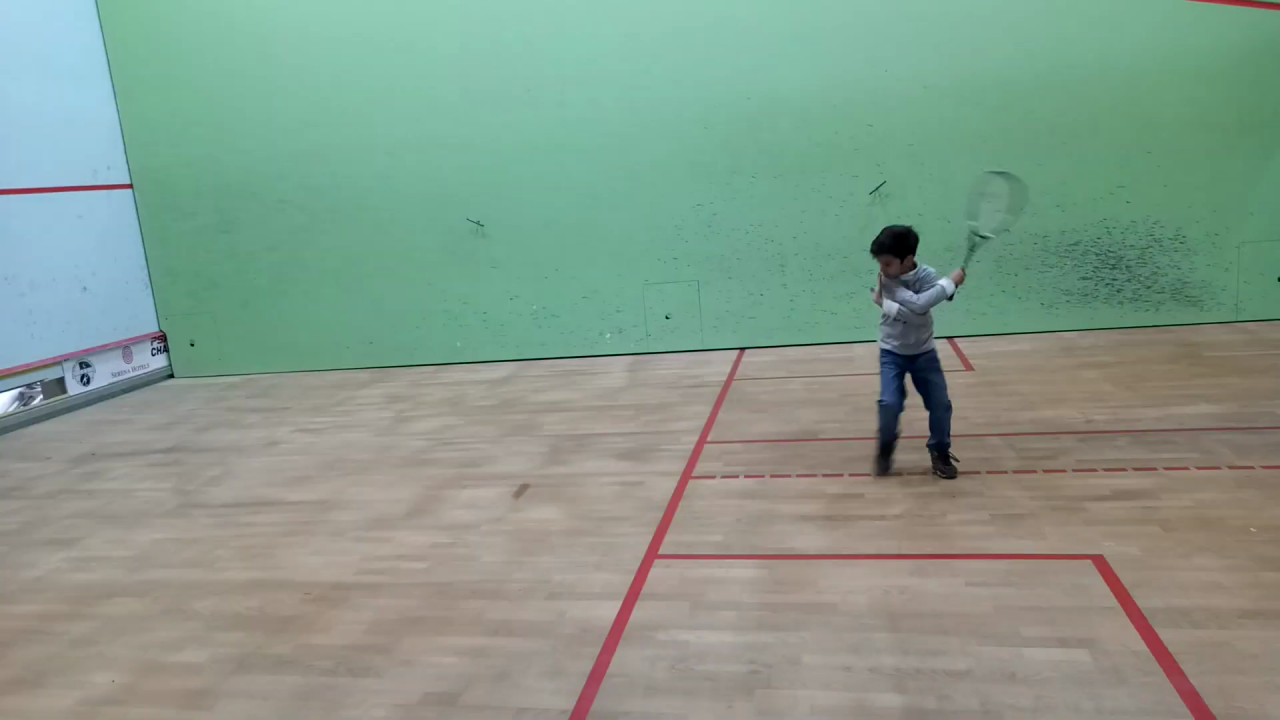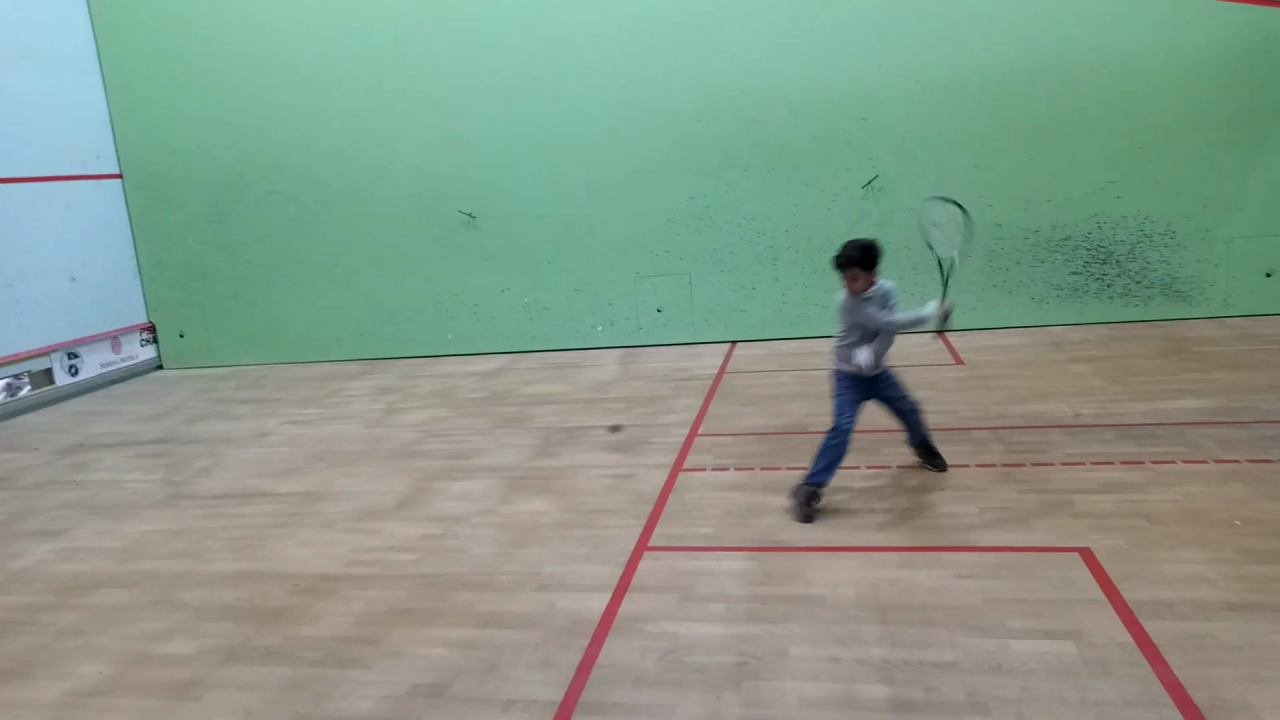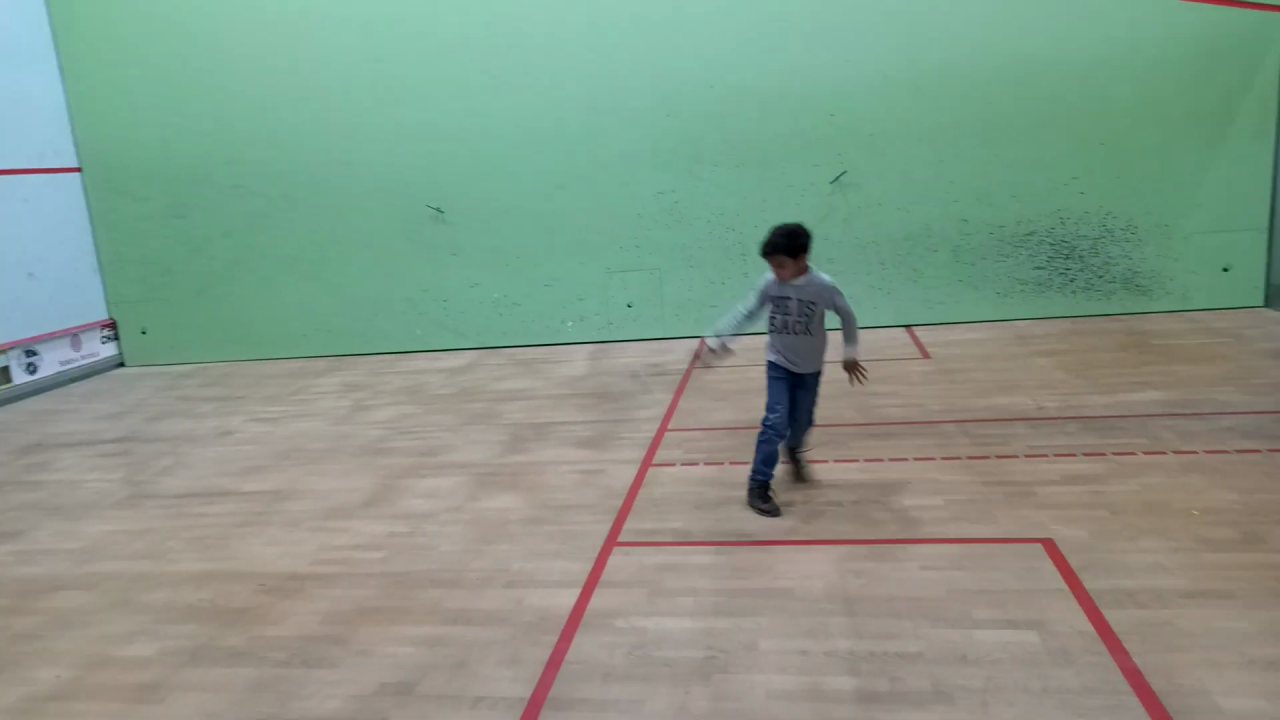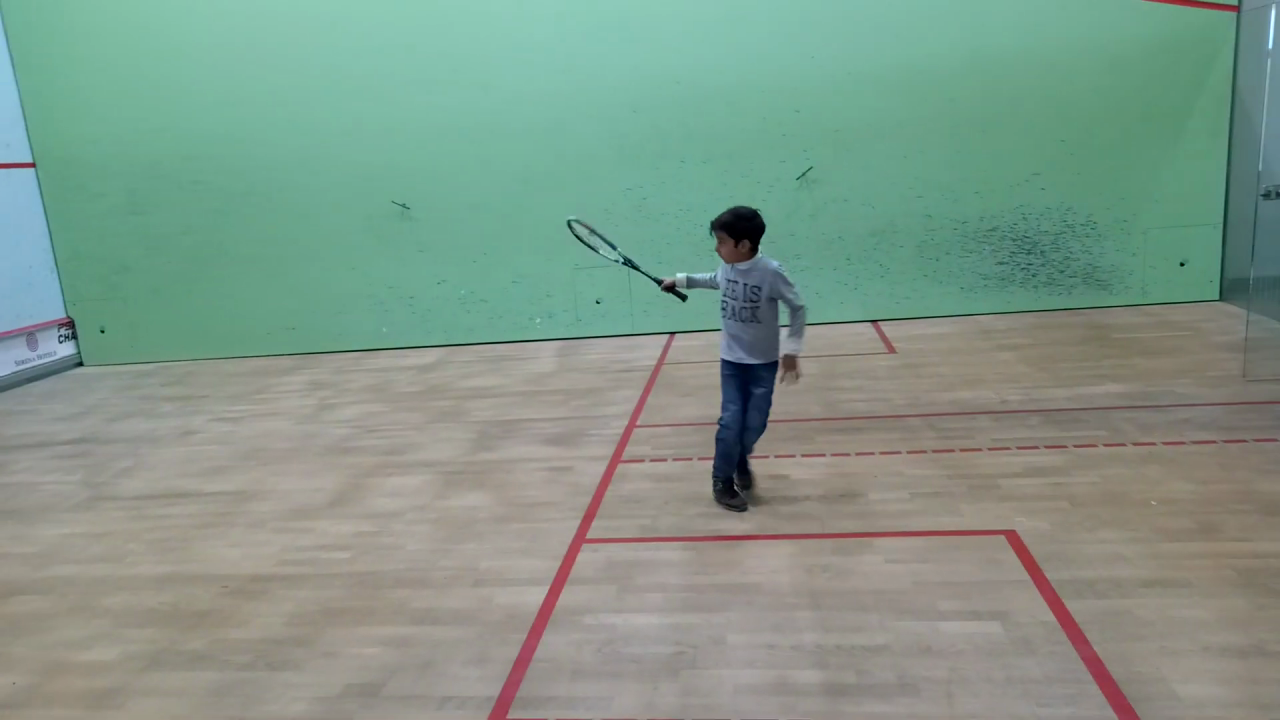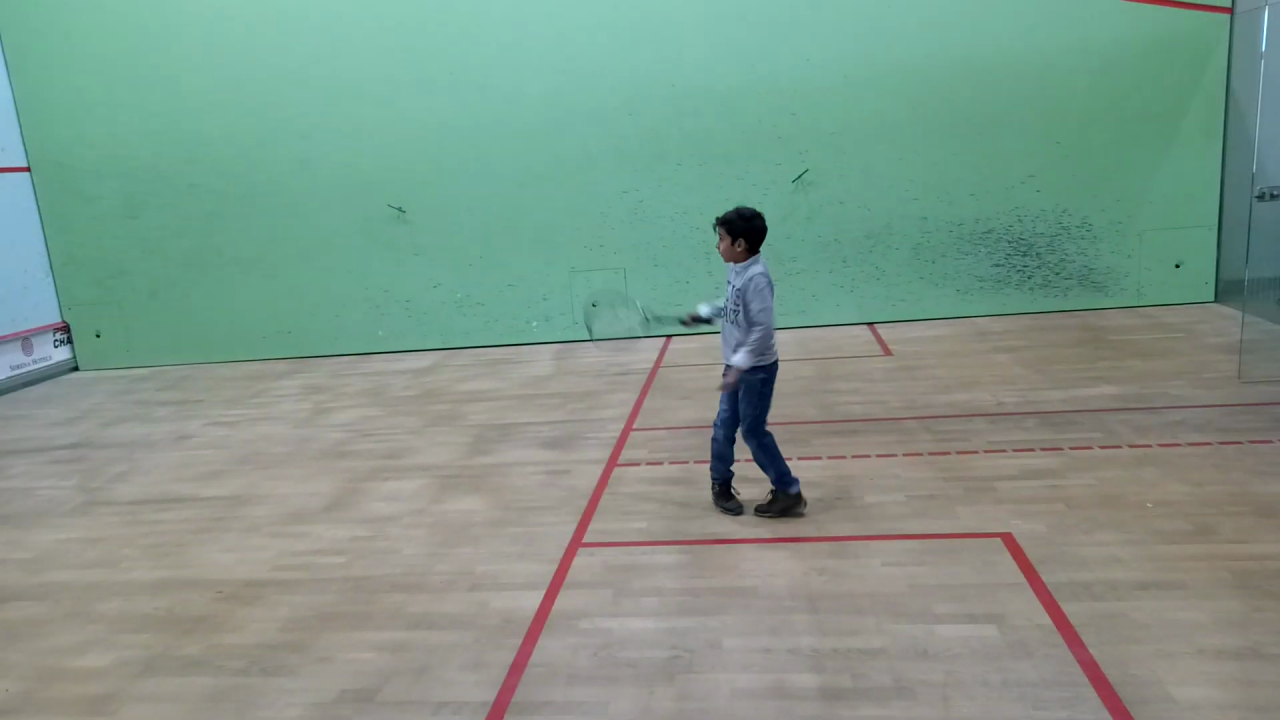
dt=0.2s
person 1, frame 1
left shoulder: (927, 275)
right shoulder: (886, 281)
left elbow: (920, 311)
right elbow: (916, 303)
left wrist: (889, 305)
right wrist: (950, 282)
left hip: (923, 350)
right hip: (893, 351)
left knee: (940, 404)
right knee: (890, 402)
left ankle: (939, 452)
right ankle: (886, 445)
person 1, frame 2
left shoulder: (886, 291)
right shoulder: (846, 301)
left elbow: (886, 337)
right elbow: (893, 323)
left wrist: (864, 359)
right wrist: (932, 312)
left hip: (876, 371)
right hip: (848, 374)
left knee: (910, 413)
right knee: (842, 428)
left ankle: (924, 450)
right ankle: (808, 490)
person 1, frame 3
left shoulder: (824, 286)
right shoulder: (771, 283)
left elbow: (847, 316)
right elbow: (748, 311)
left wrist: (850, 355)
right wrist: (718, 338)
left hip: (811, 368)
right hip: (780, 364)
left knee: (802, 422)
right knee: (776, 423)
left ankle: (793, 454)
right ankle: (758, 486)
person 1, frame 4
left shoulder: (771, 272)
right shoulder: (728, 267)
left elbow: (797, 309)
left wrist: (792, 350)
right wrist: (682, 280)
left hip: (762, 363)
right hip: (732, 360)
left knee: (755, 423)
right knee: (731, 423)
left ankle: (740, 460)
right ankle: (723, 482)
person 1, frame 5
left shoulder: (757, 277)
right shoulder: (740, 272)
left elbow: (763, 327)
left wrist: (737, 366)
right wrist: (704, 312)
left hip: (756, 368)
right hip: (738, 364)
left knee: (753, 431)
right knee: (724, 426)
left ankle: (788, 492)
right ankle: (722, 488)
